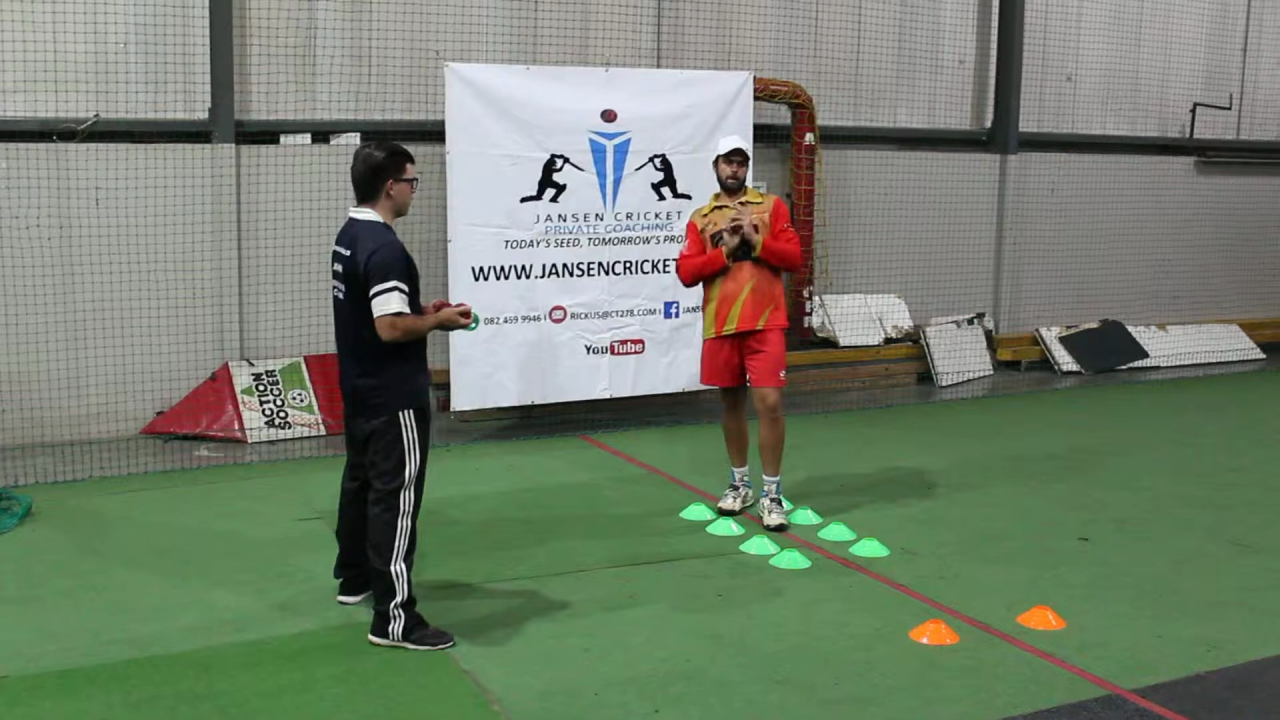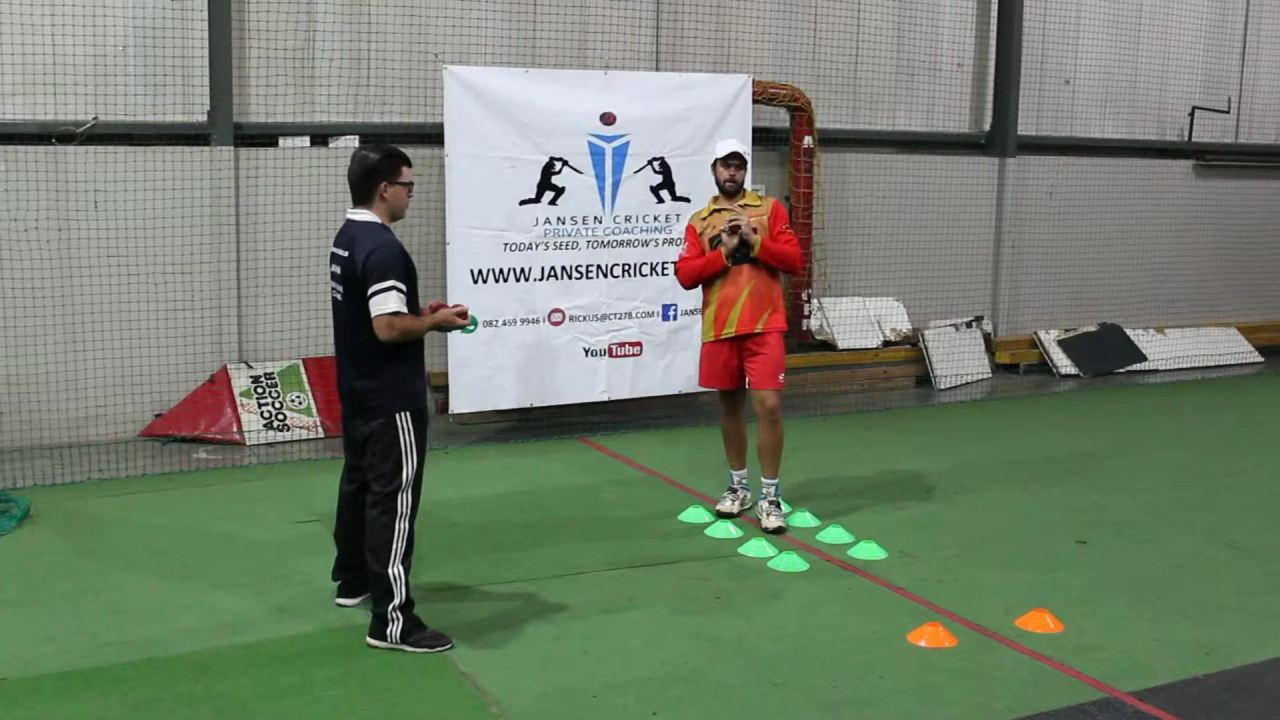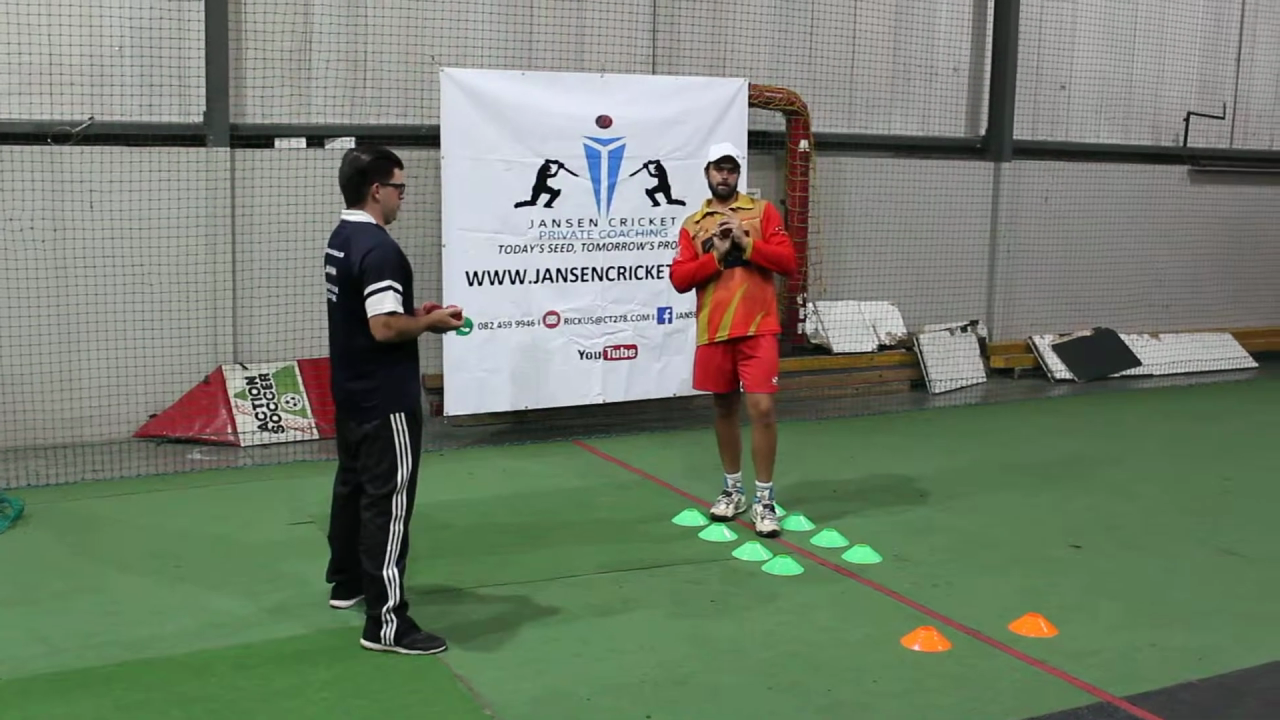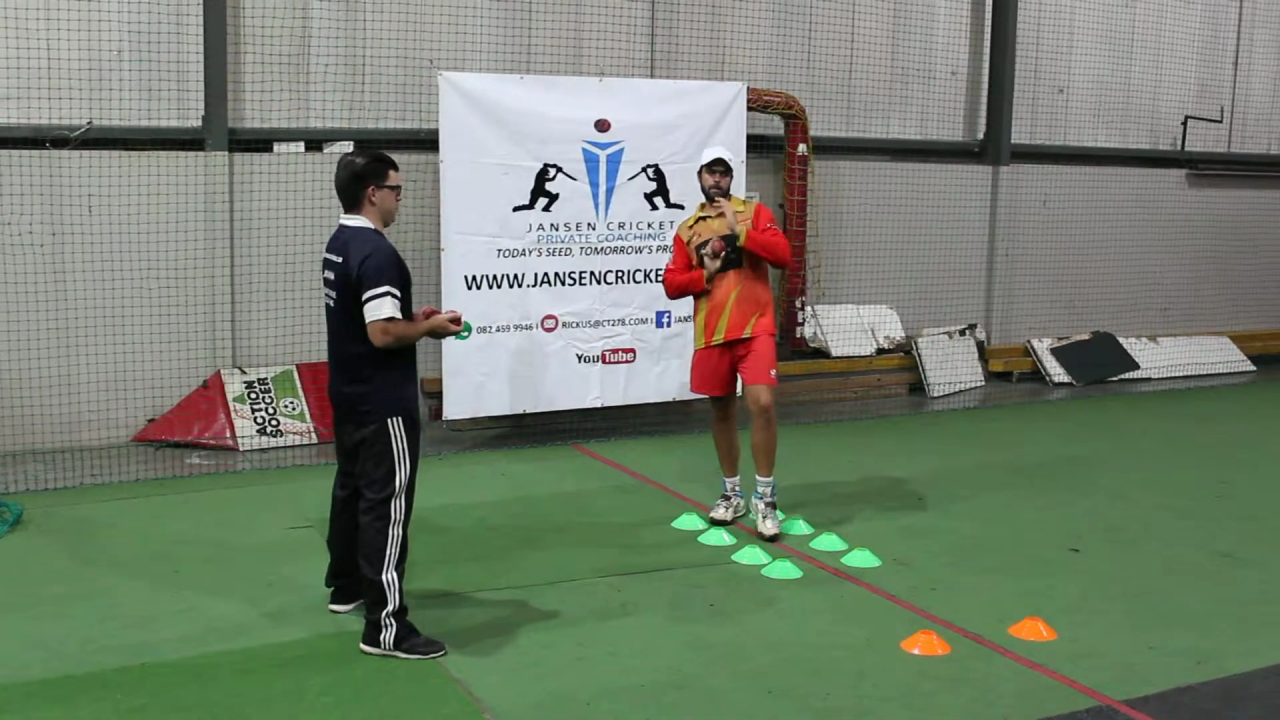
dt=0.4s
person 1, frame 1
left shoulder: (349, 235)
right shoulder: (384, 248)
right elbow: (391, 328)
left wrist: (420, 311)
right wrist: (438, 320)
left hip: (360, 389)
right hip: (393, 397)
left knee: (362, 482)
right knee: (395, 498)
left ankle: (354, 578)
right ankle: (394, 618)
person 1, frame 2
left shoulder: (347, 237)
right shoulder: (383, 248)
right elbow: (388, 327)
left wrist: (419, 311)
right wrist: (435, 321)
left hip: (358, 389)
right hip: (390, 398)
left knee: (360, 483)
right knee: (393, 501)
left ankle: (353, 579)
right ankle: (392, 620)
person 1, frame 3
left shoulder: (341, 239)
right shoulder: (379, 248)
right elbow: (385, 328)
left wrist: (412, 312)
right wrist: (431, 322)
left hip: (351, 391)
right hip: (384, 399)
left knee: (353, 485)
right knee: (387, 502)
left ankle: (346, 581)
right ankle: (385, 622)
person 1, frame 4
left shoulder: (339, 243)
right shoulder: (377, 253)
right elbow: (383, 333)
left wrist: (411, 316)
right wrist: (430, 327)
left hip: (350, 395)
right hip: (382, 403)
left knee: (352, 489)
right knee: (387, 506)
left ankle: (346, 586)
right ankle: (385, 626)
person 2, frame 1
left shoulder: (771, 206)
right shoulder: (700, 218)
left elbow: (794, 258)
right elbow: (686, 273)
left wrist: (755, 239)
right wrist: (725, 250)
left hip: (765, 324)
right hip: (720, 326)
left knee: (769, 404)
right knee: (732, 403)
left ankle: (771, 494)
right ankle: (739, 484)
person 2, frame 2
left shoulder: (770, 209)
right shoulder: (699, 221)
left elbow: (794, 260)
right elbow: (685, 276)
left wrist: (753, 239)
right wrist: (724, 251)
left hip: (764, 327)
right hip: (719, 329)
left knee: (768, 406)
right knee: (730, 405)
left ankle: (770, 496)
right ankle: (738, 486)
person 2, frame 3
left shoulder: (763, 211)
right shoulder: (693, 224)
left elbow: (787, 262)
right elbow: (679, 279)
left wrist: (745, 243)
right wrist: (715, 254)
left hip: (757, 330)
right hip: (713, 332)
left knee: (761, 409)
right knee: (724, 408)
left ankle: (764, 499)
right ankle: (732, 489)
person 2, frame 4
left shoulder: (754, 213)
right shoulder: (687, 229)
left elbow: (782, 254)
right elbow: (672, 283)
left wrist: (740, 228)
right wrist: (702, 276)
left hip: (754, 327)
right hip: (711, 334)
left knee: (761, 404)
right knee: (721, 411)
left ankle: (765, 495)
right ankle: (731, 493)
